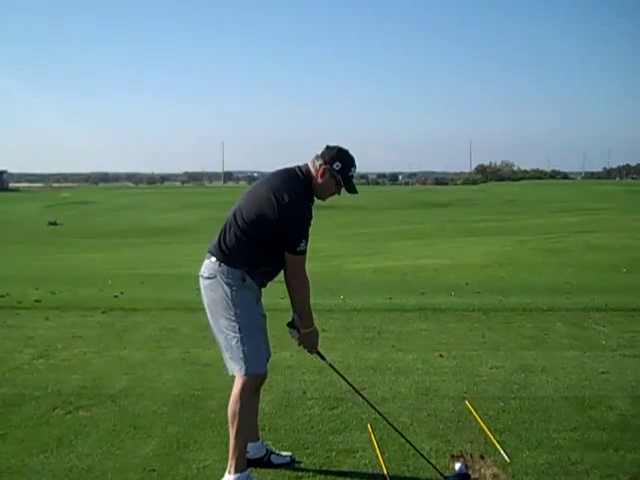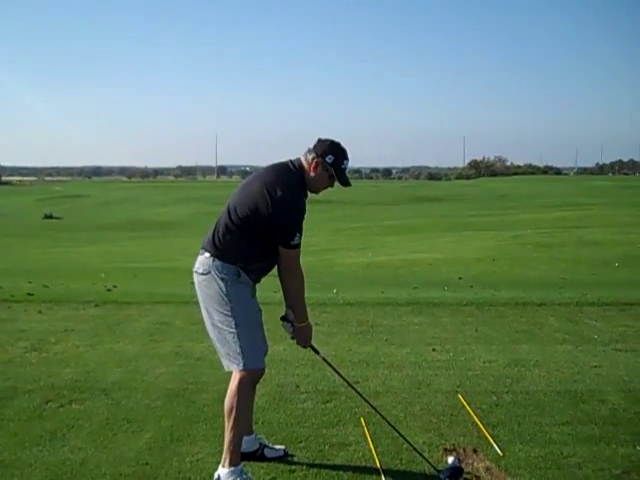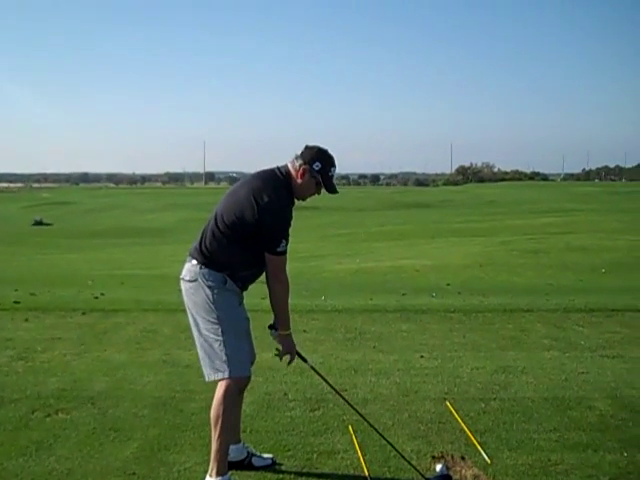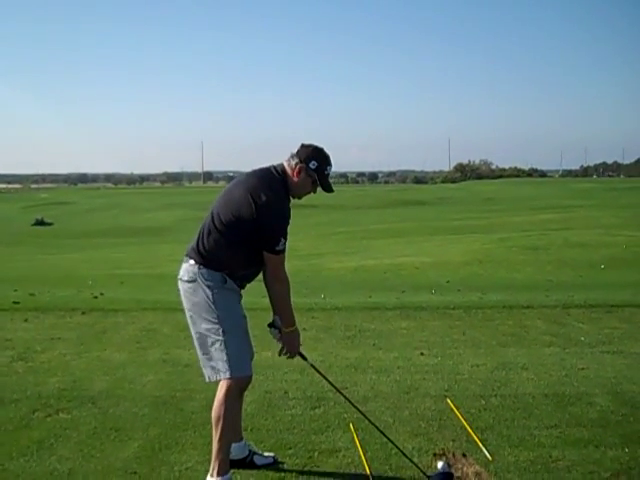
dt=0.4s
person 1, frame 1
left shoulder: (288, 183)
right shoulder: (295, 200)
left elbow: (288, 266)
right elbow: (295, 274)
left wrist: (299, 317)
right wrist: (308, 326)
left hip: (237, 277)
right hip: (229, 279)
left knee: (255, 368)
right knee: (250, 374)
left ankle: (252, 448)
person 1, frame 2
left shoulder: (280, 177)
right shoulder: (288, 194)
left elbow: (282, 259)
right elbow: (290, 268)
left wrist: (290, 309)
right wrist: (302, 321)
left hip: (229, 272)
right hip: (224, 275)
left knee: (251, 363)
right knee: (248, 369)
left ankle: (247, 442)
person 1, frame 3
left shoulder: (268, 184)
right shoulder: (275, 201)
left elbow: (270, 269)
right elbow: (276, 276)
left wrist: (279, 324)
right wrist: (285, 332)
left hip: (219, 280)
right hip: (210, 282)
left knee: (238, 371)
right knee: (233, 376)
left ankle: (234, 451)
person 1, frame 4
left shoulder: (263, 182)
right shoulder: (273, 200)
left elbow: (267, 265)
right elbow: (275, 274)
left wrist: (280, 317)
right wrist: (290, 327)
left hip: (215, 279)
right hip: (209, 282)
left knee: (237, 371)
right knee: (235, 376)
left ankle: (236, 448)
